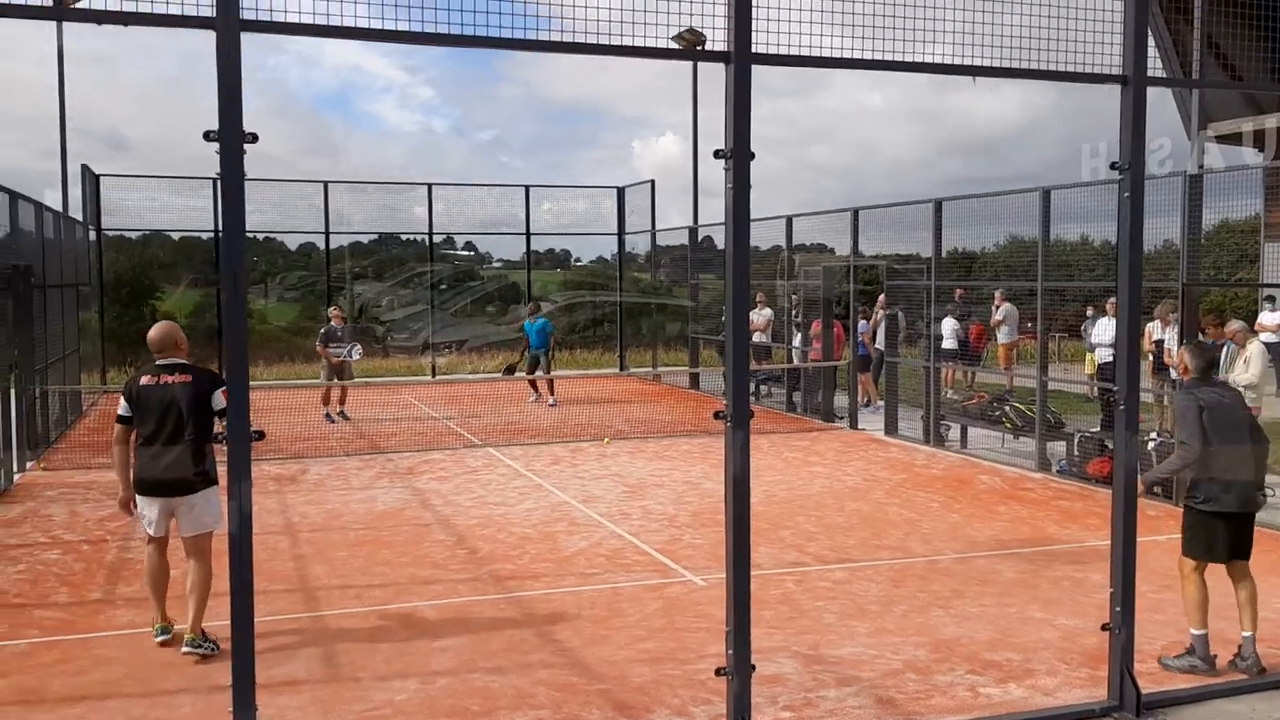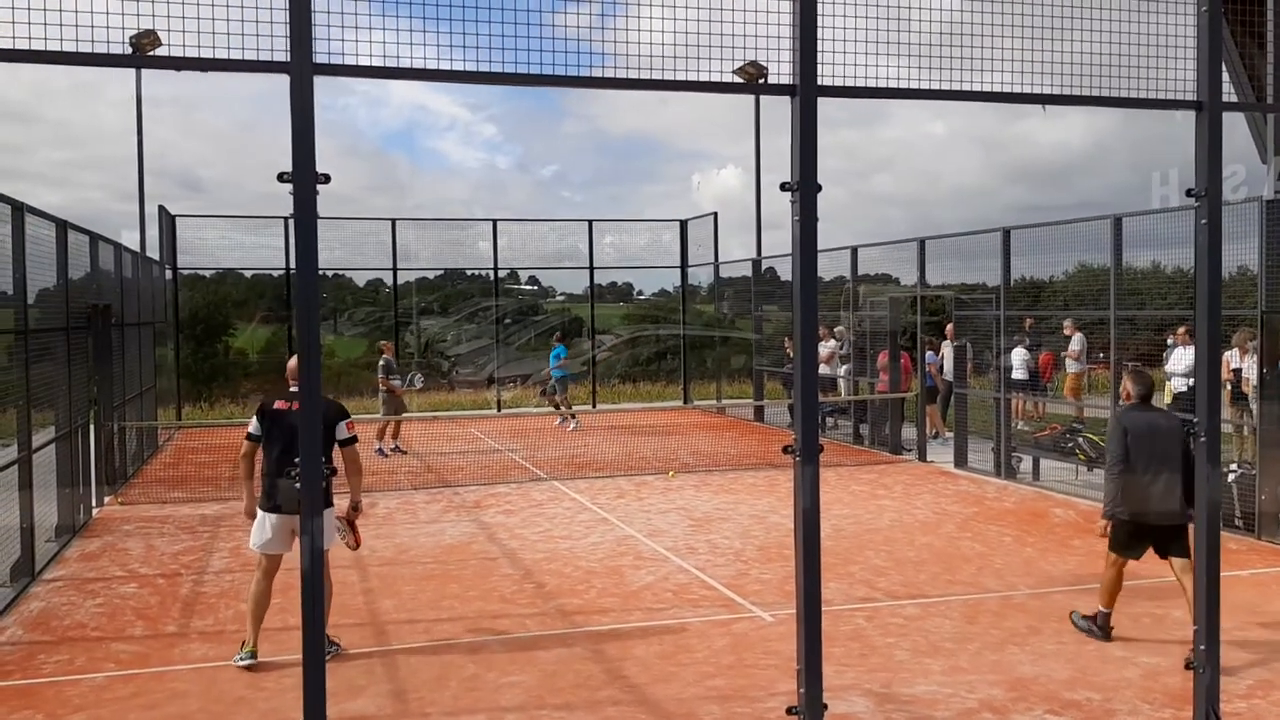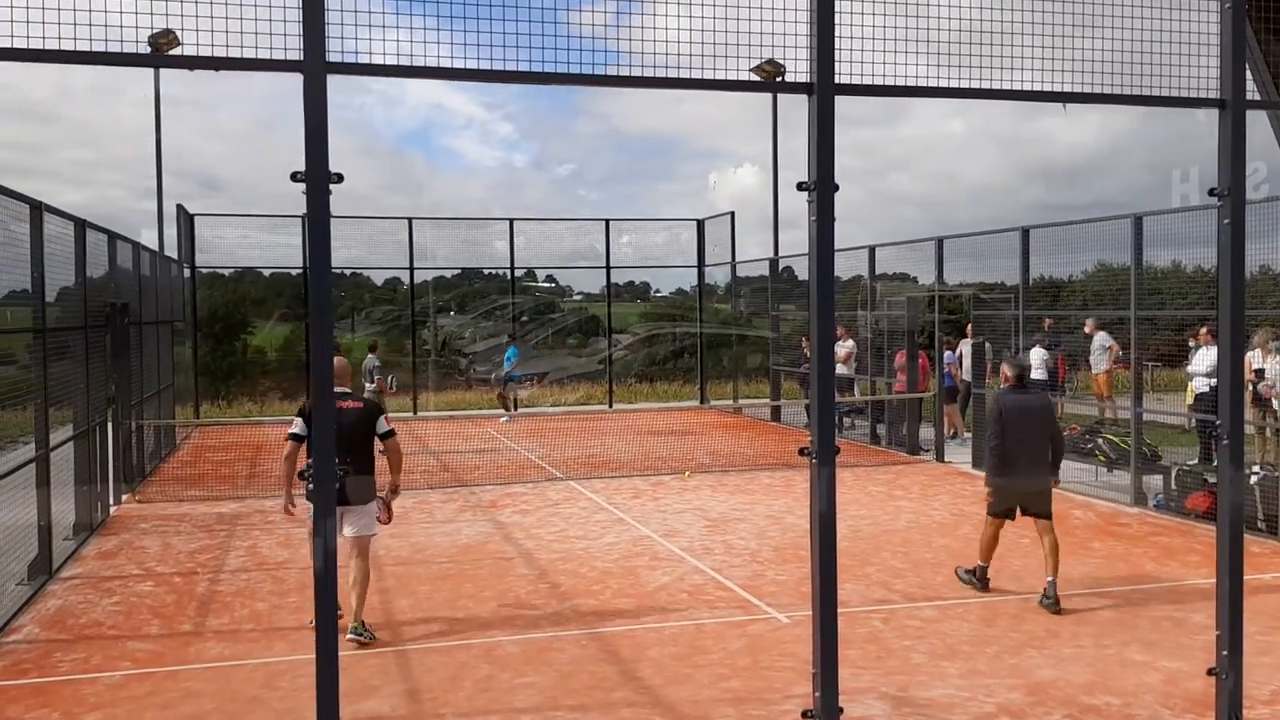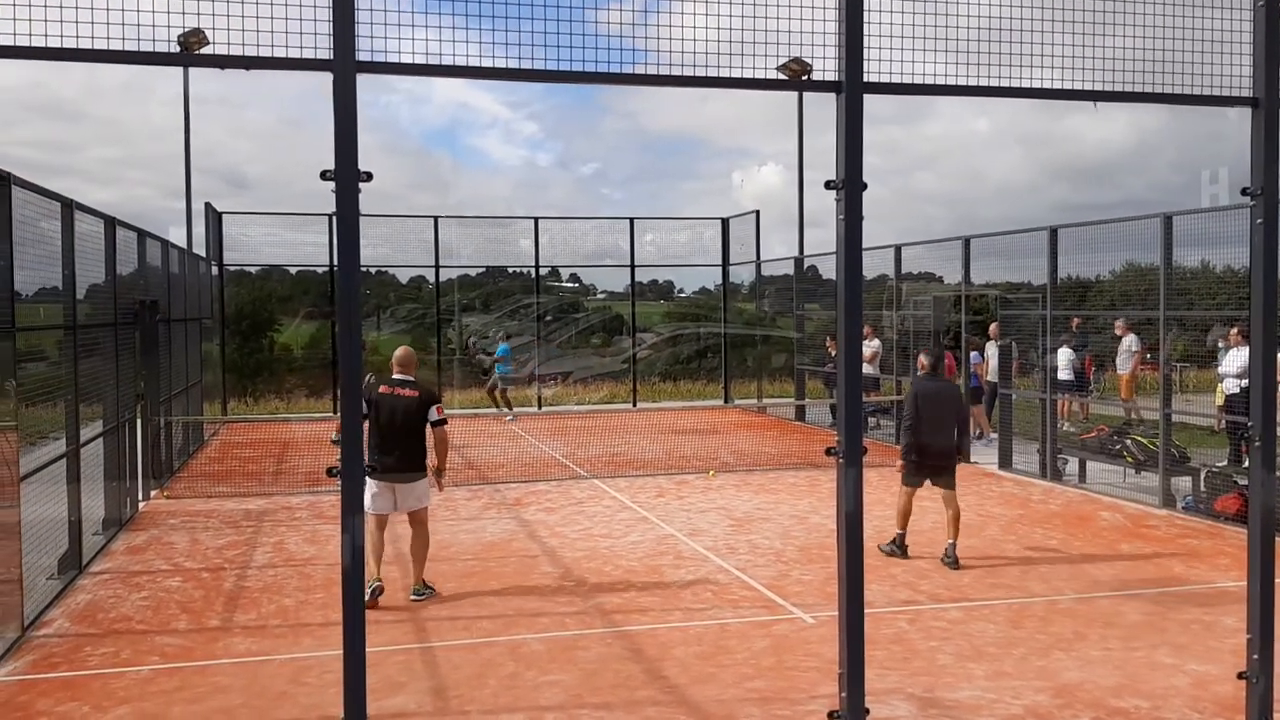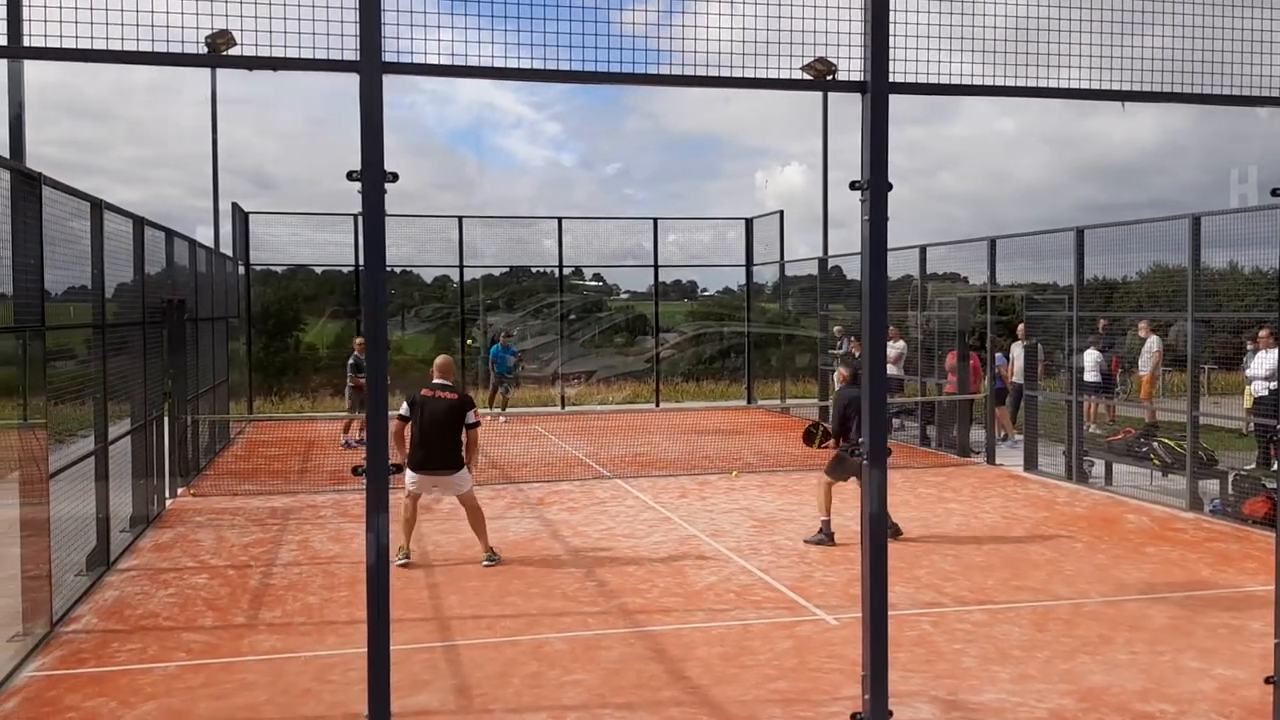
dt=1s
person 1, frame 1
left shoulder: (135, 384)
right shoulder: (208, 380)
left elbow: (120, 440)
left wrist: (125, 486)
left hip: (149, 484)
right hip: (196, 482)
left knee: (155, 547)
right knee: (198, 556)
left ankle: (161, 623)
right ankle: (194, 634)
person 1, frame 2
left shoulder: (267, 408)
right shoulder: (334, 410)
left elbow: (246, 455)
right elbow: (352, 459)
left wrist: (249, 496)
right wrist: (355, 498)
left hip: (274, 503)
left knee: (264, 572)
right knee: (320, 569)
left ankle: (250, 645)
right ankle: (320, 641)
person 1, frame 3
left shoulder: (308, 409)
right shoulder: (371, 408)
left elbow: (289, 454)
right elbow: (393, 449)
left wrist: (287, 493)
right wrist: (395, 481)
right hip: (361, 493)
right knee: (359, 556)
right ankle: (356, 622)
person 1, frame 4
left shoulder: (372, 391)
right shoulder: (428, 396)
right elbow: (441, 437)
right wrist: (440, 469)
left hip: (378, 470)
right hip: (413, 472)
left knee: (376, 529)
right knee: (419, 525)
left ankle: (375, 579)
right ankle: (418, 584)
person 1, frame 5
left shoulder: (415, 396)
right shoulder: (464, 400)
left elbow: (397, 430)
right elbow: (472, 437)
left wrist: (402, 456)
right wrist: (470, 462)
left hip: (419, 464)
right hip: (450, 466)
left knee: (411, 499)
right knee: (472, 505)
left ankle: (404, 551)
right ankle: (487, 552)
person 2, frame 1
left shoulder: (1188, 396)
right shoulder: (1231, 394)
left elbow: (1191, 450)
right elbow: (1260, 442)
left wrist: (1149, 478)
right wrist: (1256, 485)
left hip: (1210, 494)
right hip: (1243, 494)
left knee: (1191, 568)
right knee: (1240, 572)
left ankle: (1200, 653)
right ankle: (1248, 655)
person 2, frame 2
left shoulder: (1121, 420)
right shoulder: (1171, 421)
left elbow: (1116, 470)
right elbow: (1189, 468)
left wrist: (1107, 513)
right wrist: (1180, 502)
left hip: (1136, 509)
right hip: (1174, 511)
left knee: (1115, 562)
right knee: (1184, 572)
left ankle: (1100, 622)
person 2, frame 3
left shoulder: (1000, 401)
right shoulder: (1043, 401)
left elbow: (994, 444)
right elbow: (1057, 442)
left wrist: (989, 481)
right wrist: (1053, 473)
left hip: (1008, 477)
right hip: (1039, 479)
left knee: (993, 523)
right knee: (1046, 531)
left ankle: (979, 576)
right ankle: (1051, 591)
person 2, frame 4
left shoulder: (916, 386)
right shoulder: (953, 388)
left elbow: (909, 423)
right elbow: (963, 423)
left wrist: (903, 455)
right wrist: (961, 450)
left hip: (920, 452)
right hip: (946, 454)
left knee: (905, 493)
right knee: (949, 499)
left ankle: (899, 544)
right ankle: (951, 551)
person 2, frame 5
left shoulder: (842, 394)
left elbow: (837, 425)
left wrist: (835, 442)
left hip: (851, 450)
left knee: (824, 483)
left ankle: (826, 532)
right ankle: (889, 525)
